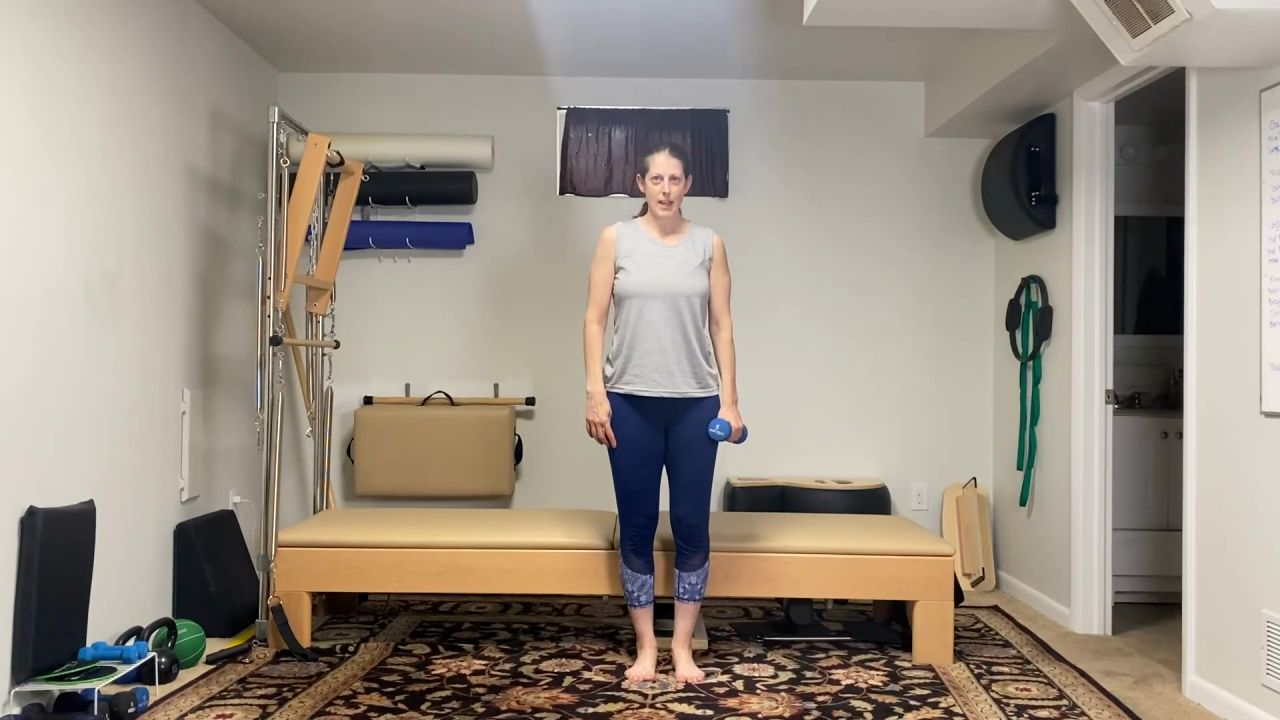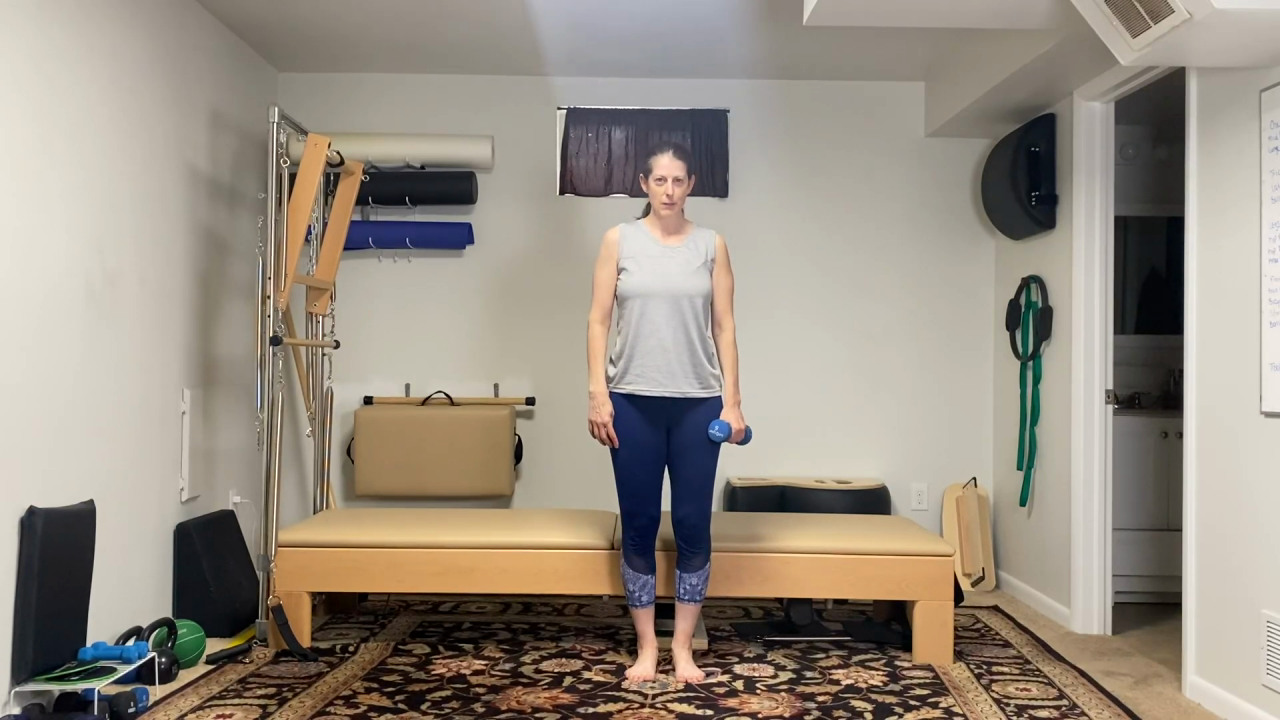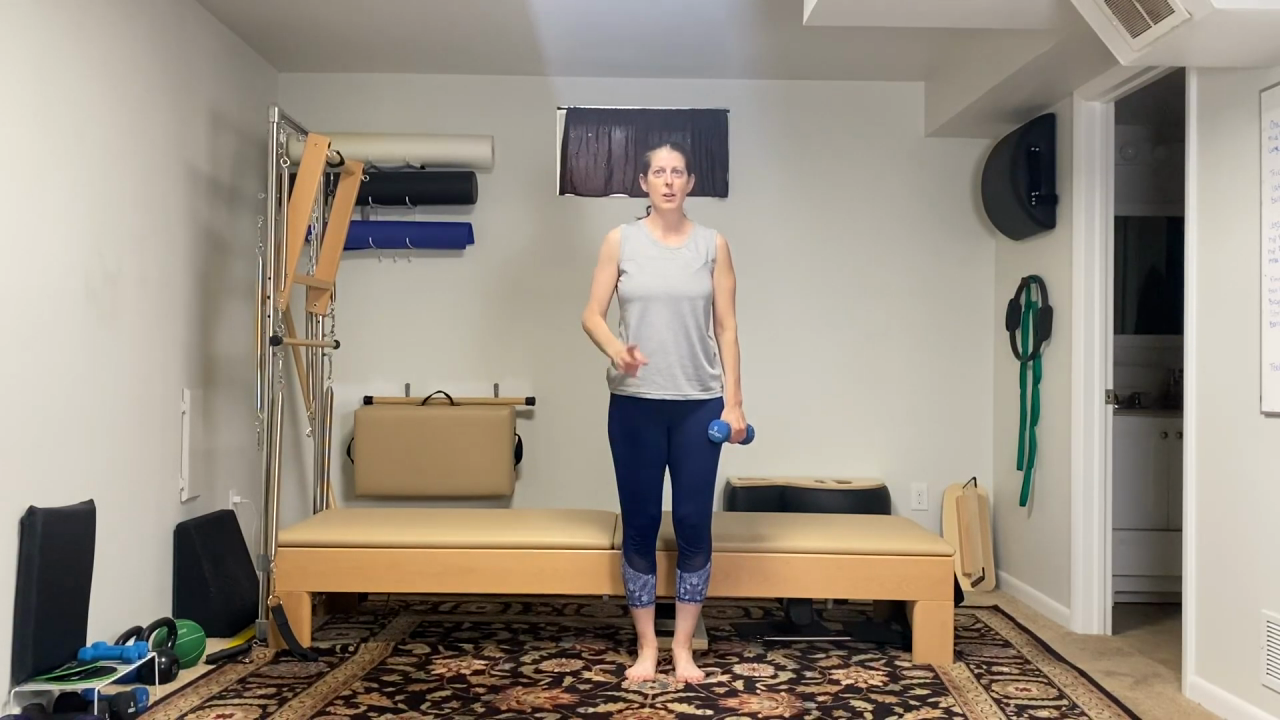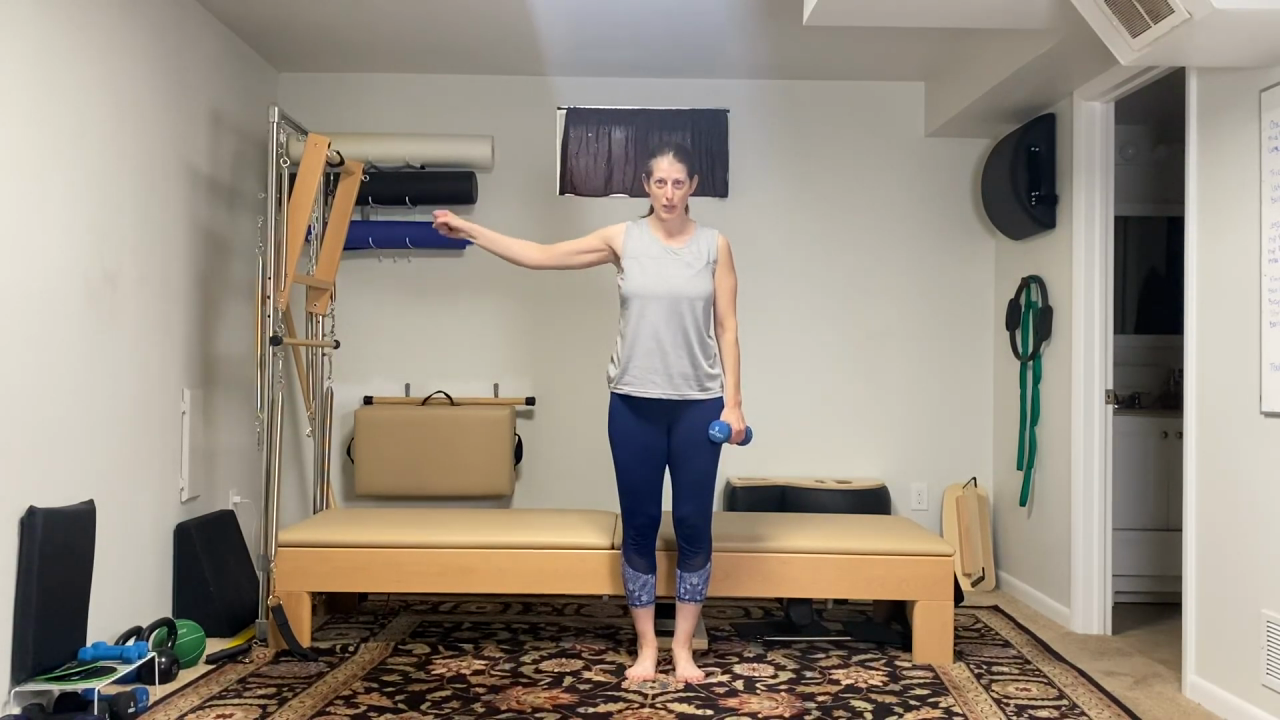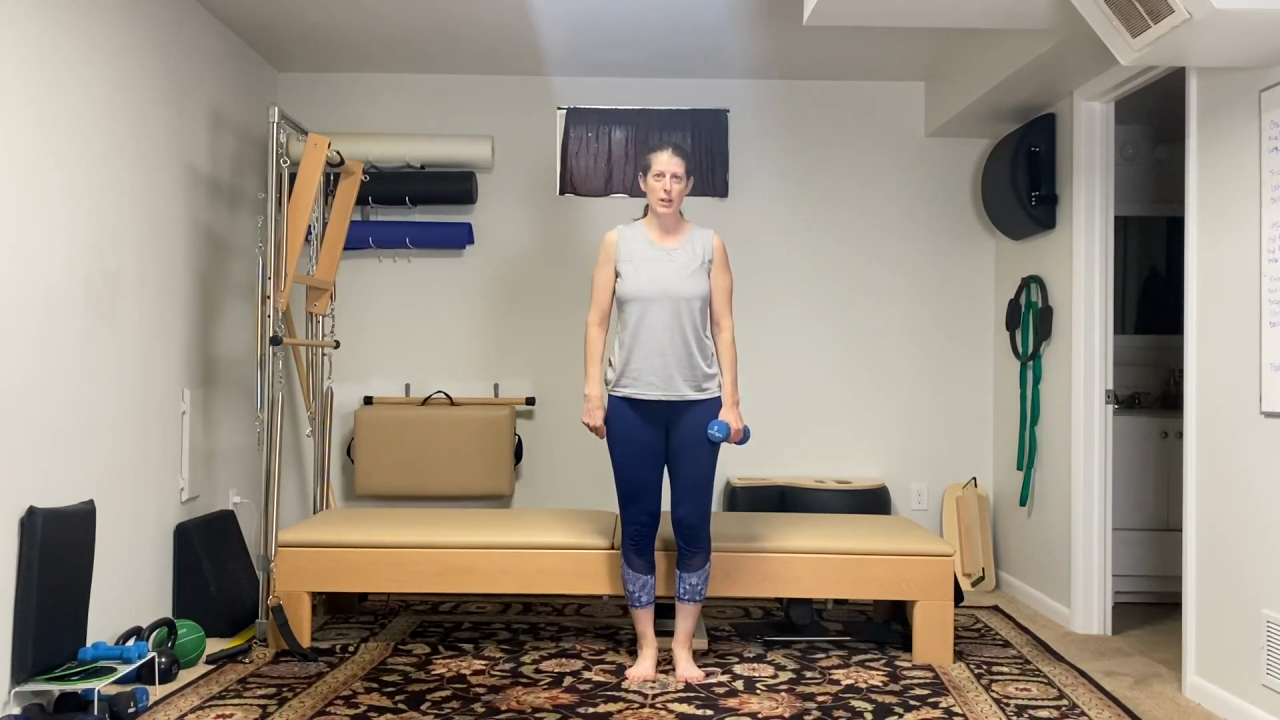
dt=1s
person 1, frame 1
left shoulder: (709, 243)
right shoulder: (616, 238)
left elbow: (721, 324)
right elbow: (595, 320)
left wrist: (729, 400)
right wrist: (595, 392)
left hip: (694, 403)
right hip: (631, 402)
left knee: (691, 524)
right knee: (637, 523)
left ankle: (682, 645)
right ankle: (645, 645)
person 1, frame 2
left shoulder: (711, 245)
right shoulder: (619, 240)
left elbow: (724, 326)
right elbow: (598, 321)
left wrist: (732, 401)
right wrist: (597, 393)
left hip: (696, 404)
right hip: (633, 402)
left knee: (693, 524)
right knee: (639, 524)
left ankle: (683, 645)
right ankle: (646, 646)
person 1, frame 3
left shoulder: (712, 244)
right shoulder: (620, 240)
left elbow: (726, 326)
right elbow: (591, 315)
left wrist: (733, 401)
right wrist: (615, 349)
left hip: (698, 404)
right hip: (636, 403)
left knee: (693, 524)
right knee: (640, 524)
left ankle: (683, 647)
right ankle: (646, 647)
person 1, frame 4
left shoulder: (714, 244)
right shoulder: (621, 238)
left elbow: (727, 327)
right elbow: (538, 256)
left wrist: (733, 402)
right wrist: (468, 229)
left hip: (698, 405)
right hip: (635, 403)
left knee: (693, 524)
right knee: (639, 524)
left ankle: (683, 646)
right ankle: (646, 646)
person 1, frame 5
left shoulder: (709, 244)
right shoulder: (618, 241)
left elbow: (723, 326)
right elbow: (597, 323)
left wrist: (731, 401)
right wrist: (593, 395)
left hip: (696, 405)
right hip: (632, 404)
left knee: (692, 524)
right knee: (638, 524)
left ankle: (683, 646)
right ankle: (645, 646)
